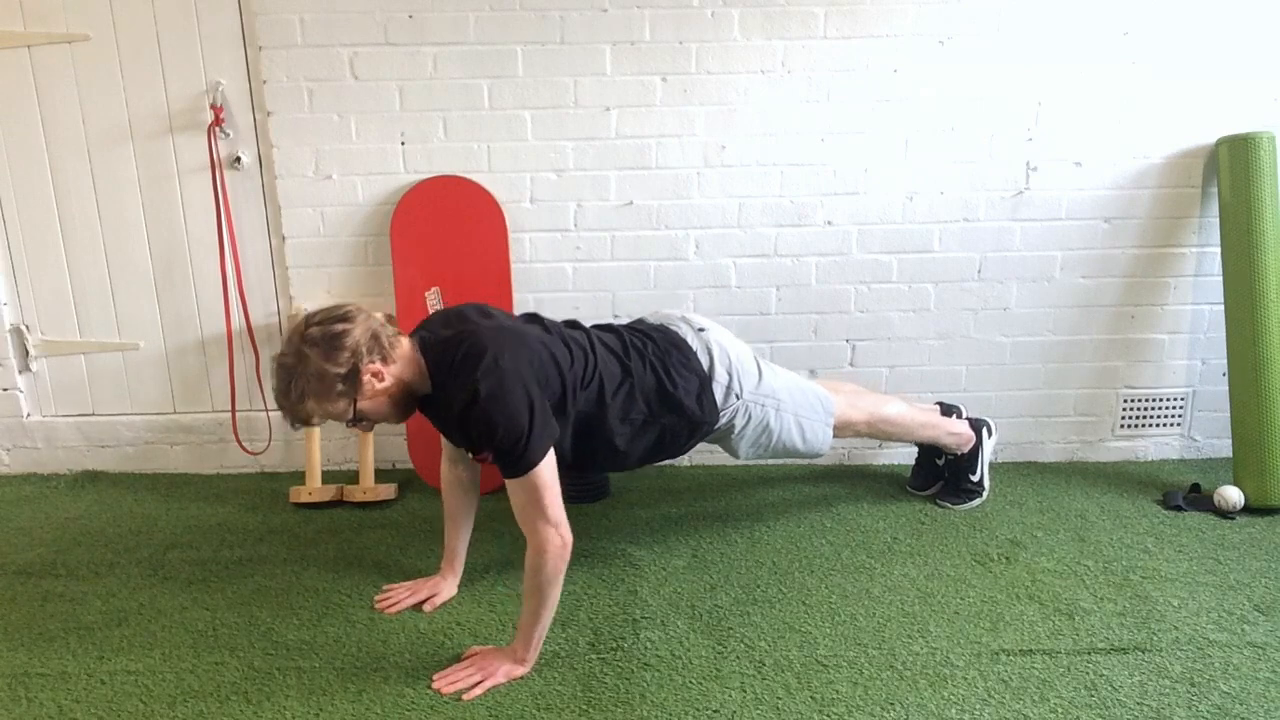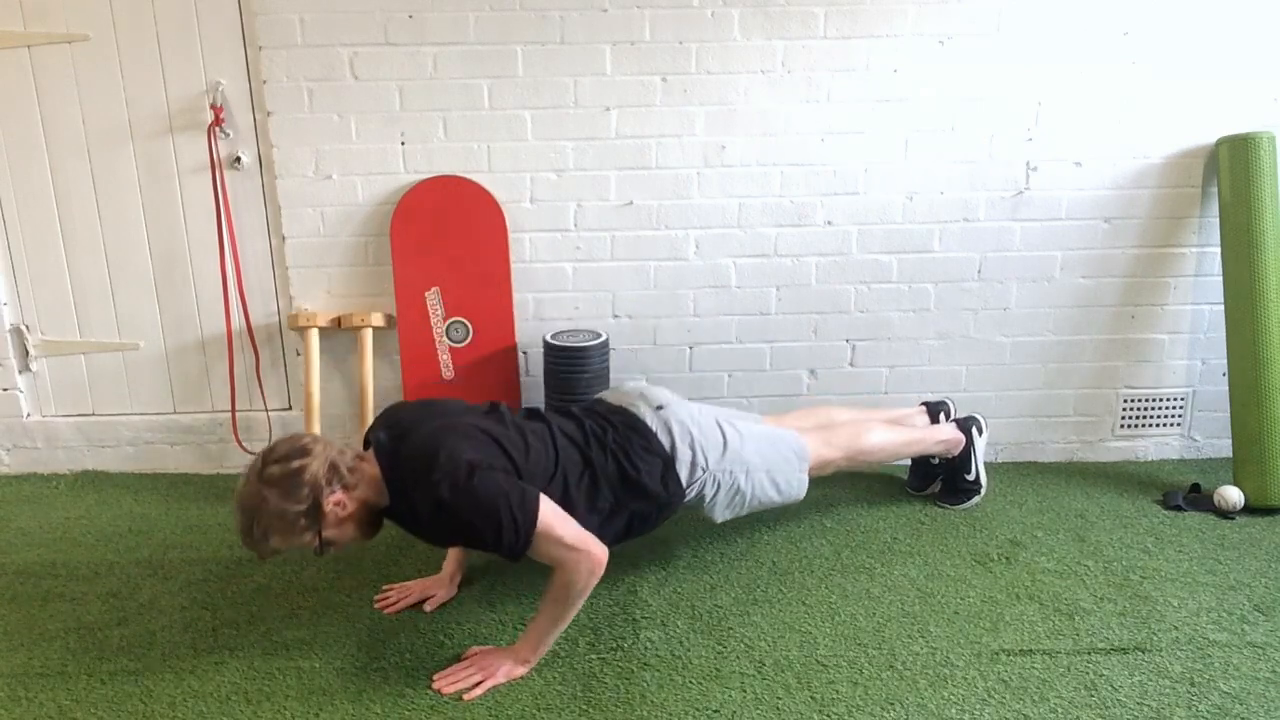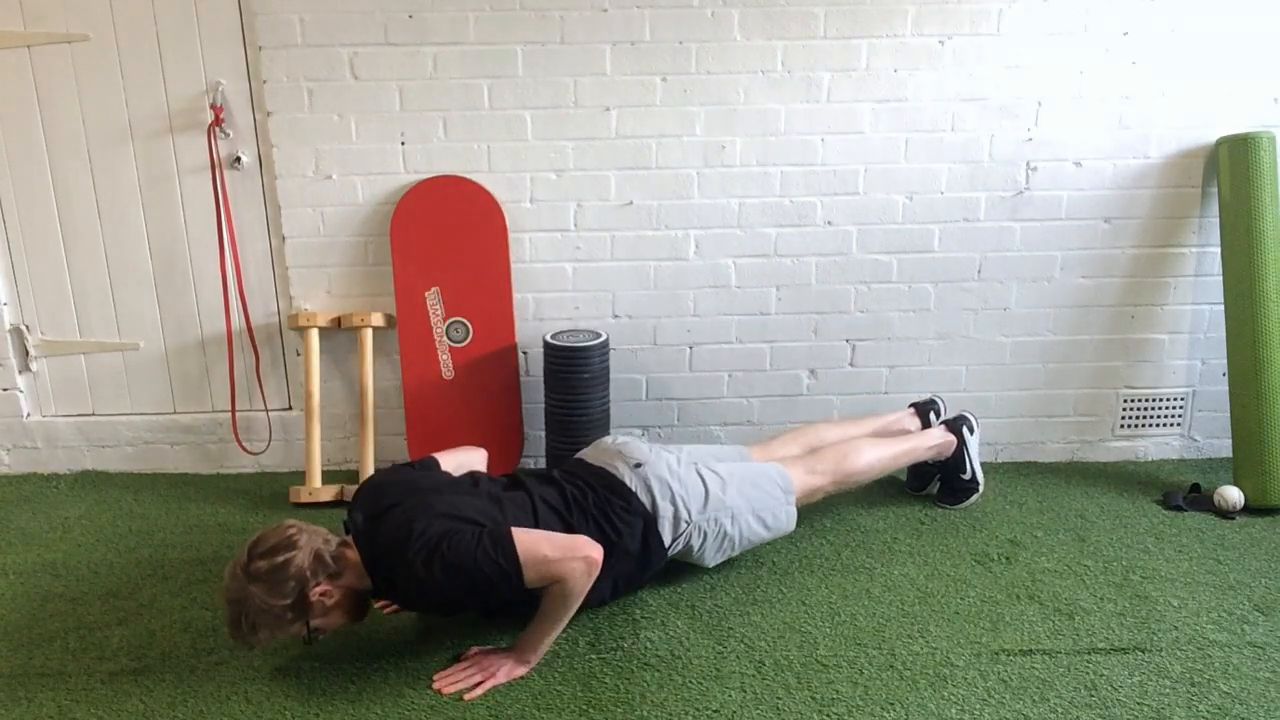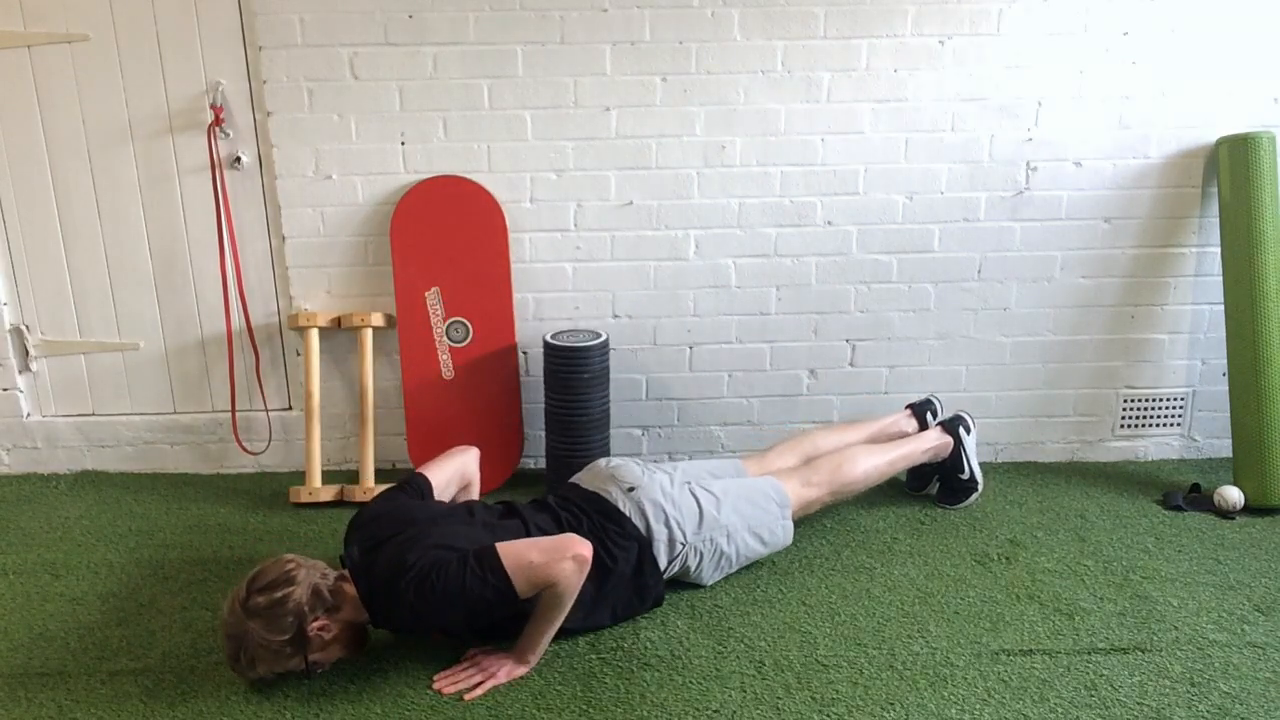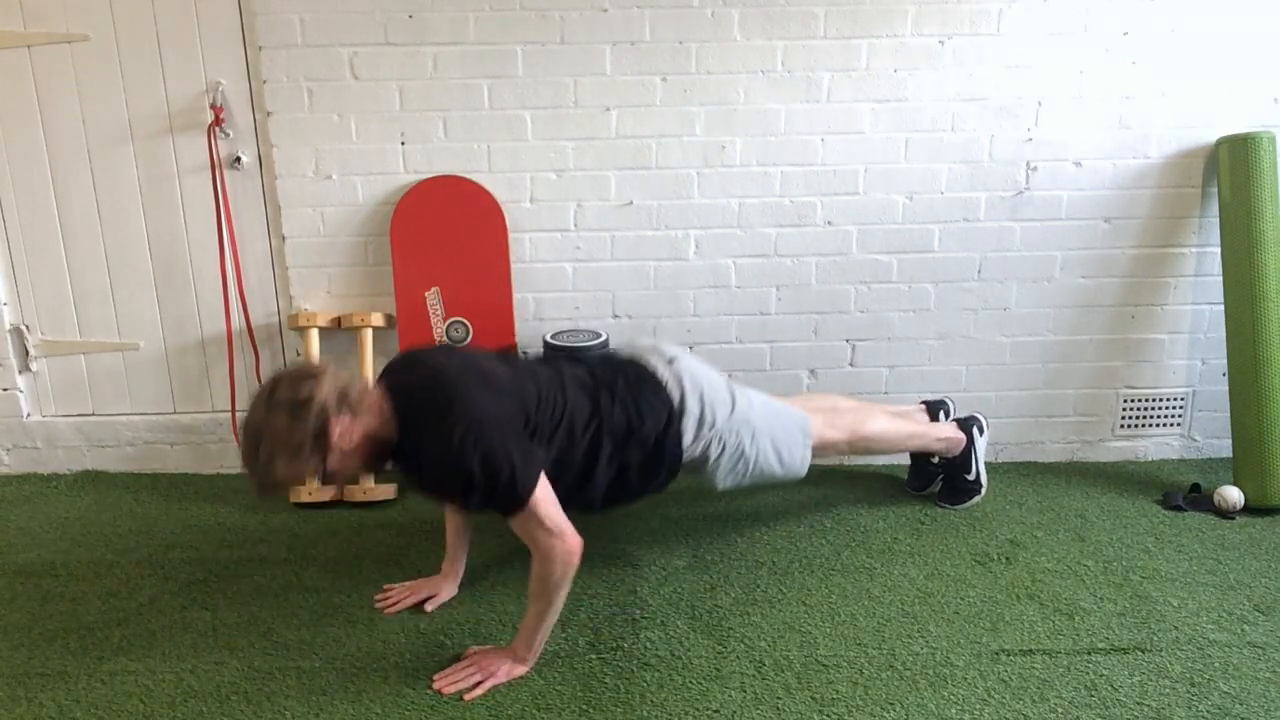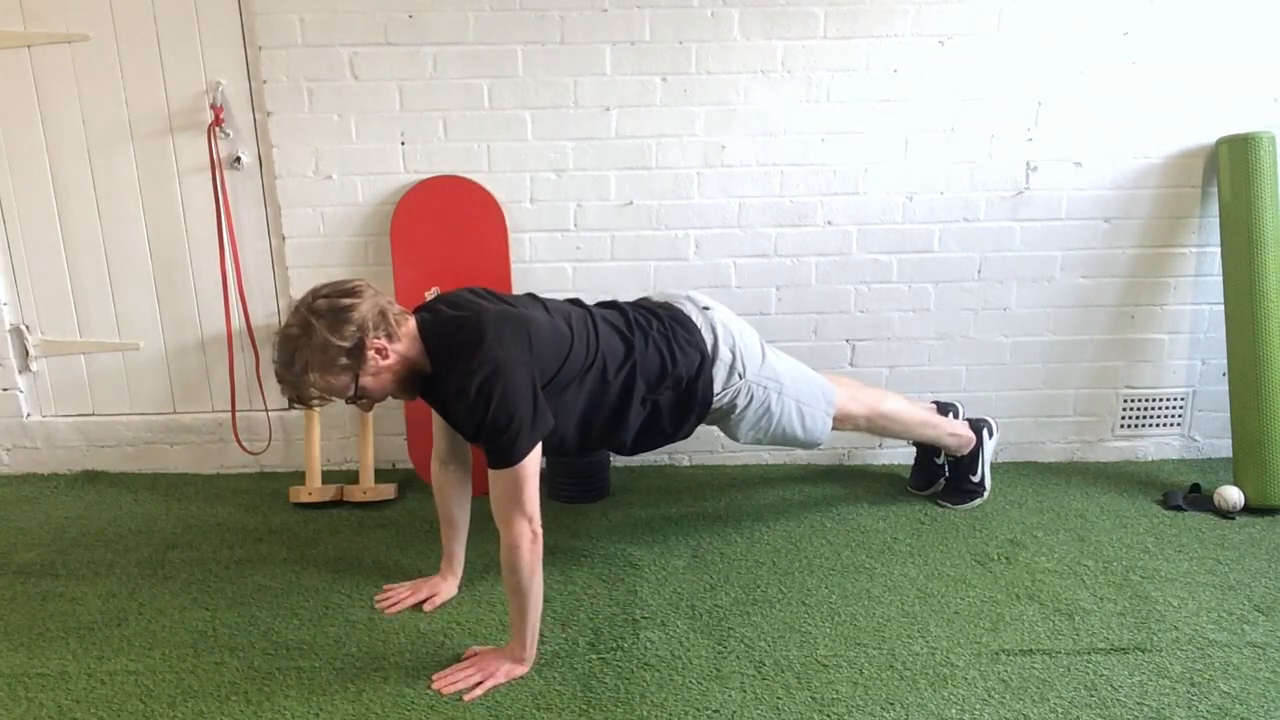
dt=0.7s
person 1, frame 1
left shoulder: (493, 383)
right shoulder: (430, 350)
left elbow: (550, 537)
right elbow: (459, 459)
left wrist: (520, 657)
right wrist: (448, 573)
left hip: (699, 378)
right hip: (663, 351)
left knee: (837, 418)
right knee: (821, 410)
left ankle: (963, 436)
right ankle: (941, 422)
person 1, frame 2
left shoulder: (443, 486)
right shoulder: (390, 437)
left elbow: (585, 555)
left wrist: (520, 657)
right wrist: (451, 571)
left hip: (665, 455)
right hip: (625, 418)
left knee: (820, 451)
right knee: (784, 433)
left ankle: (954, 440)
right ankle: (925, 415)
person 1, frame 3
left shoulder: (420, 559)
right shoulder: (376, 504)
left elbow: (581, 559)
left wrist: (522, 657)
left hip: (650, 511)
right hip: (612, 468)
left knee: (807, 480)
right knee: (773, 460)
left ankle: (945, 440)
right ankle: (916, 418)
person 1, frame 4
left shoulder: (417, 592)
right shoulder: (372, 530)
left elbow: (569, 557)
right elbow: (463, 457)
left wrist: (521, 657)
left hip: (647, 533)
right hip: (611, 487)
left knee: (803, 491)
right knee: (766, 468)
left ankle: (942, 443)
right ankle: (911, 420)
person 1, frame 5
left shoulder: (457, 428)
right shoulder: (397, 392)
left elbow: (561, 544)
left wrist: (520, 654)
right wrist: (451, 572)
left hip: (671, 411)
right hip: (637, 381)
left knee: (826, 434)
right knee: (795, 421)
left ankle: (954, 438)
right ankle: (926, 414)
person 1, frame 6
left shoulder: (490, 369)
right shoulder: (432, 334)
left elbow: (522, 528)
right elbow: (450, 456)
left wrist: (517, 655)
right wrist: (448, 572)
left hip: (702, 356)
right hip: (664, 334)
left knee: (837, 410)
right knee: (821, 404)
left ankle: (964, 438)
right ankle: (938, 417)
